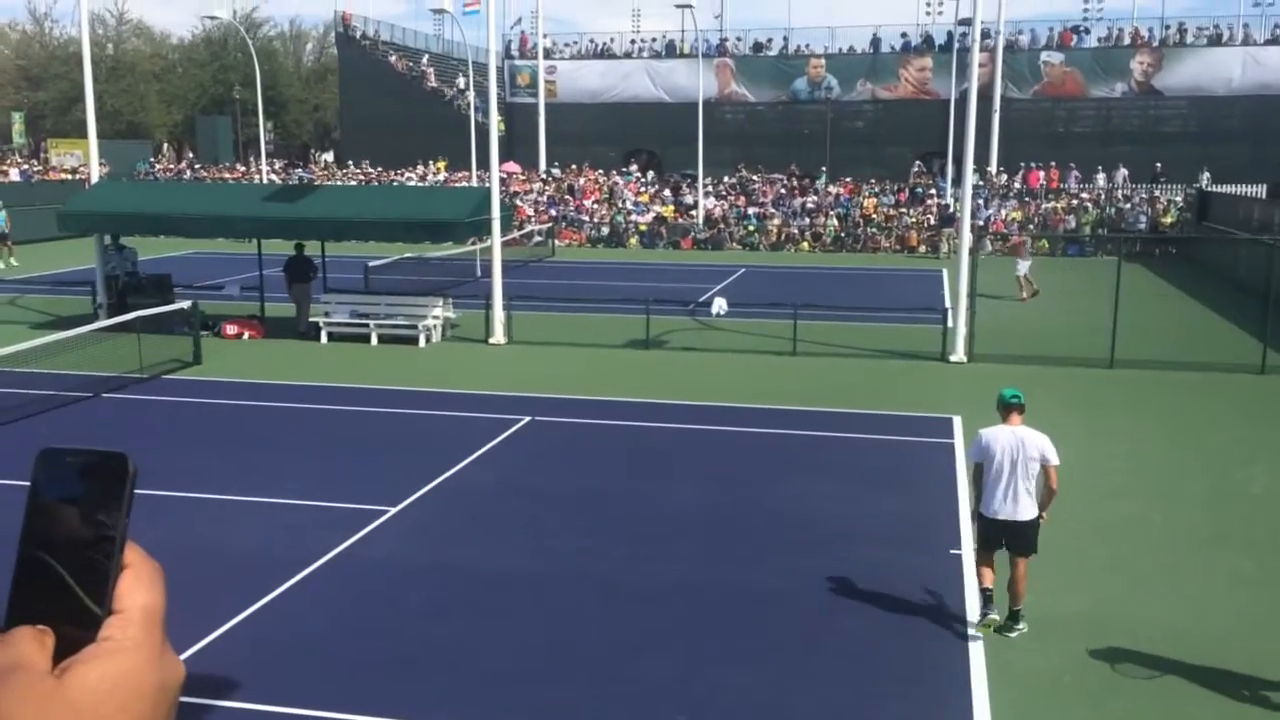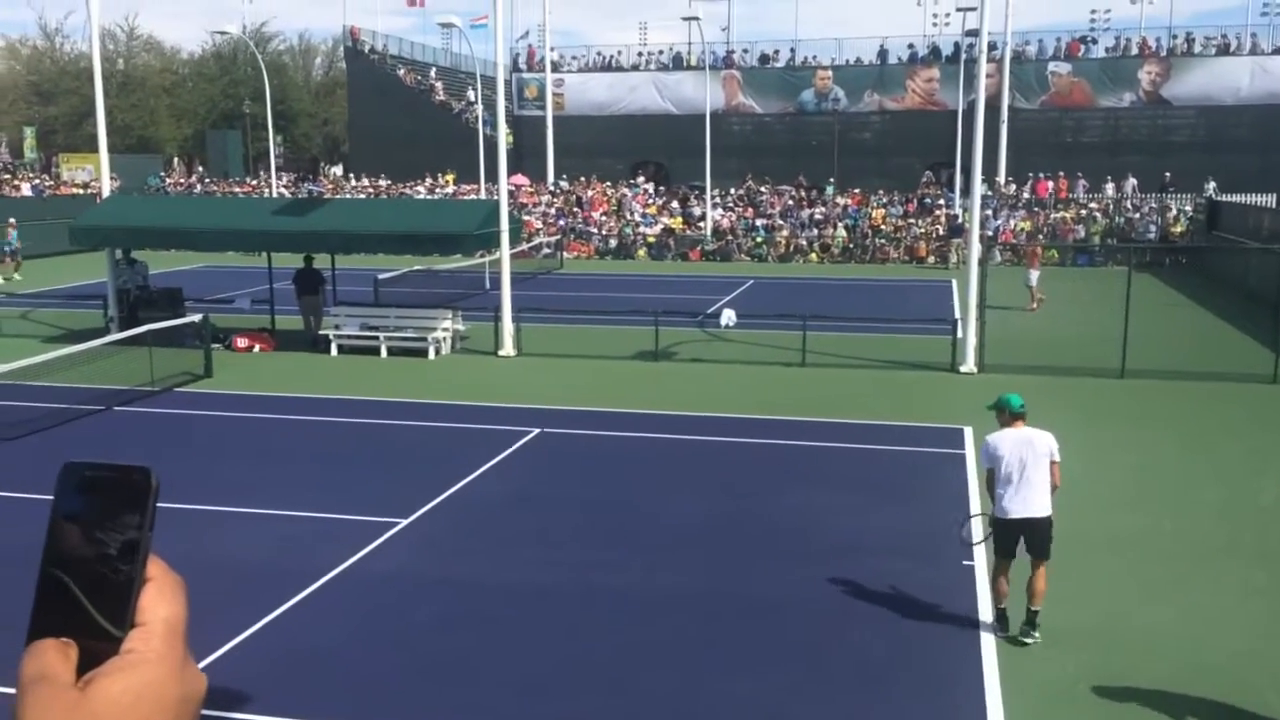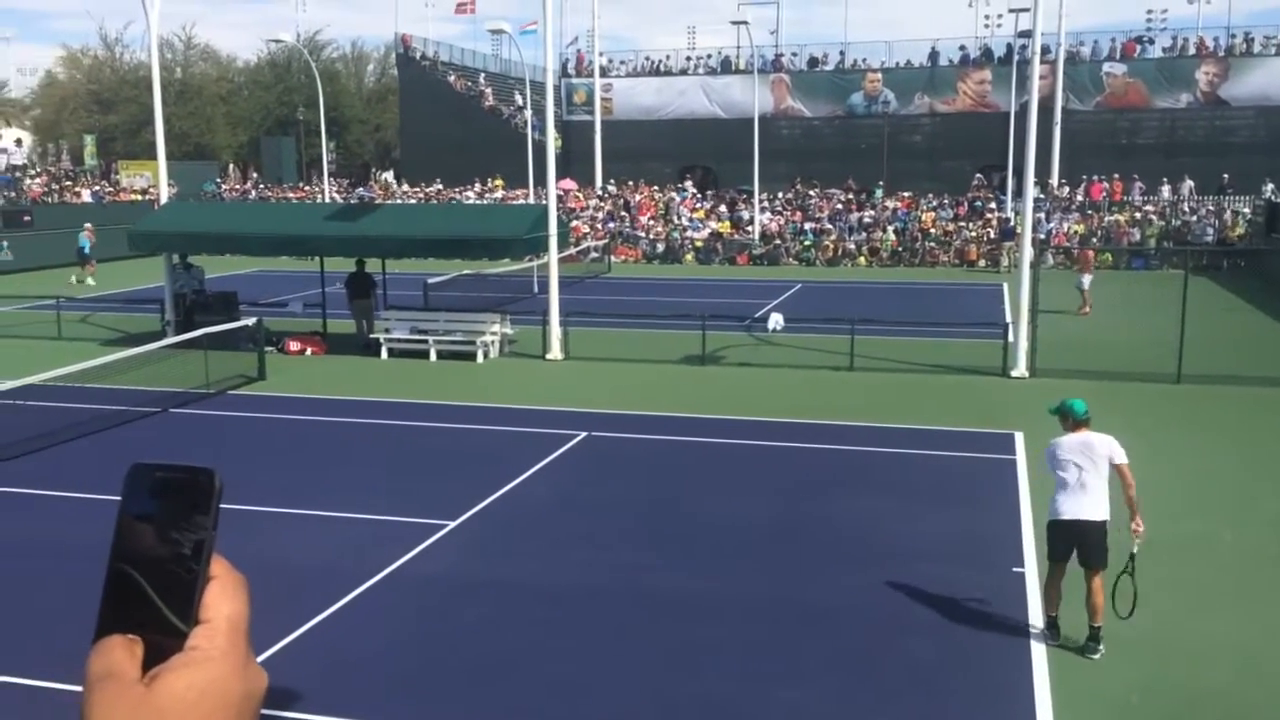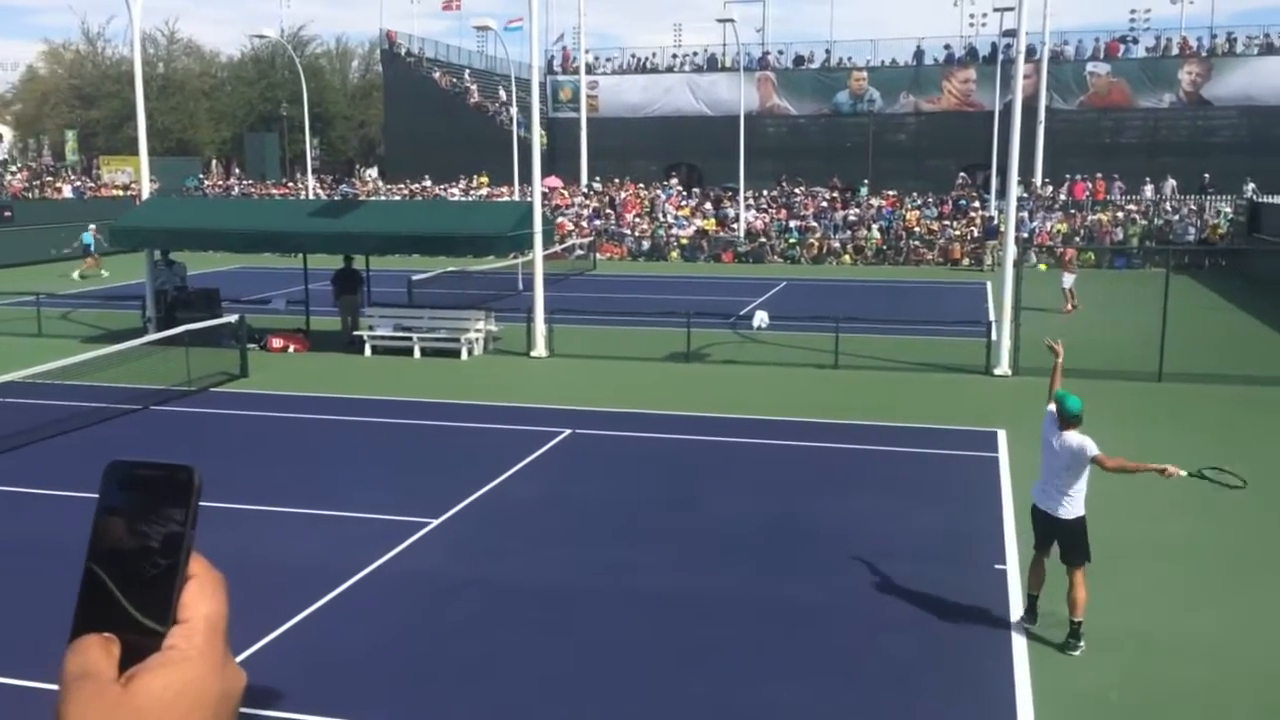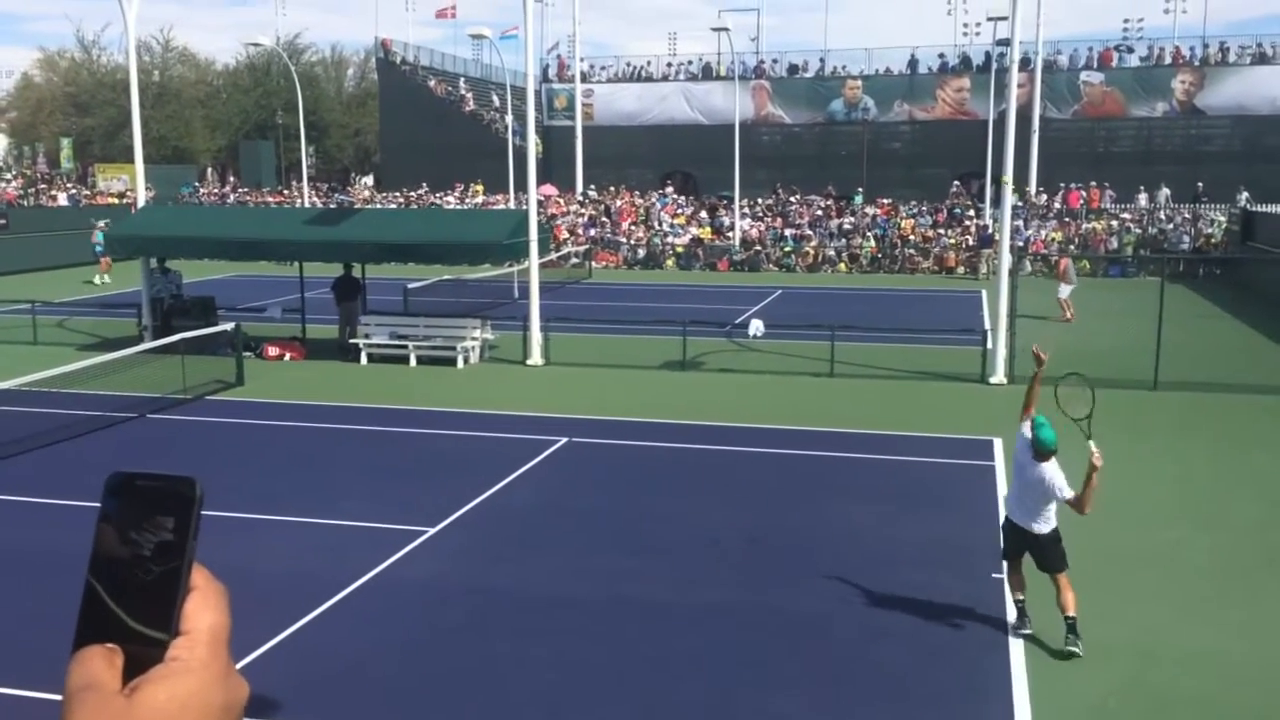
dt=0.4s
person 1, frame 1
left shoulder: (985, 436)
right shoulder: (1040, 440)
left elbow: (977, 478)
right elbow: (1052, 486)
left wrist: (979, 504)
right wrist: (1042, 509)
left hip: (990, 512)
right hip: (1025, 515)
left knee: (985, 559)
right knee: (1019, 565)
left ankle: (988, 606)
right ankle: (1013, 620)
person 1, frame 2
left shoulder: (992, 441)
right shoulder: (1046, 438)
left elbow: (990, 482)
right elbow: (1055, 482)
left hip: (1005, 514)
right hip: (1040, 514)
left knee: (1002, 566)
right knee: (1039, 568)
left ankle: (1001, 620)
right ankle: (1030, 625)
person 1, frame 3
left shoulder: (1055, 446)
right shoulder: (1108, 443)
right elbow: (1129, 485)
right wrist: (1135, 516)
left hip: (1061, 517)
right hip: (1095, 520)
left knee: (1055, 571)
right knee: (1094, 579)
left ankle: (1052, 628)
right ankle: (1094, 639)
person 1, frame 4
left shoulder: (1049, 424)
right shoulder: (1080, 444)
left elbow: (1052, 395)
right elbow: (1109, 464)
left wrist: (1058, 361)
right wrist: (1157, 468)
left hip: (1041, 508)
right hip: (1069, 518)
left knee: (1039, 557)
right knee: (1076, 574)
left ankle: (1030, 612)
right ankle: (1075, 636)
person 1, frame 5
left shoulder: (1022, 447)
right shoulder: (1052, 476)
left elbow: (1028, 409)
right elbow: (1082, 507)
left wrist: (1039, 370)
right wrist: (1093, 472)
left hip: (1013, 523)
right hip: (1042, 532)
left knee: (1014, 567)
right knee: (1061, 580)
left ankle: (1022, 617)
right ankle: (1072, 633)
